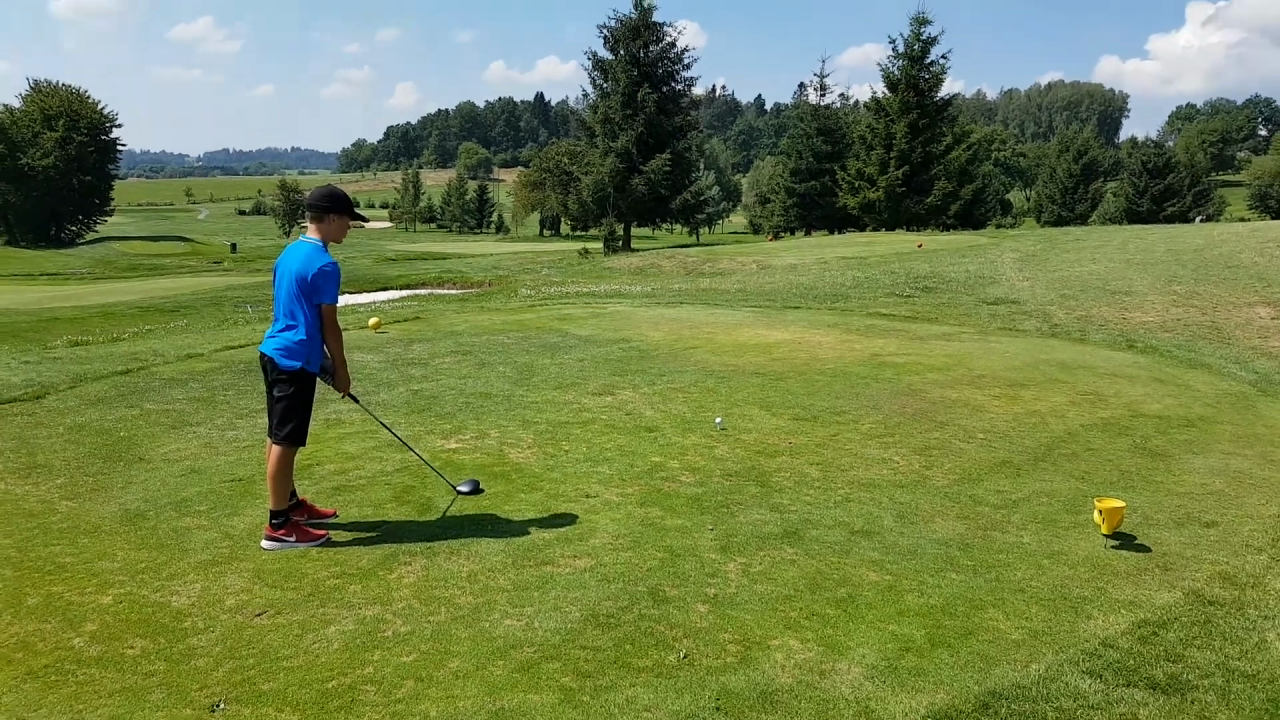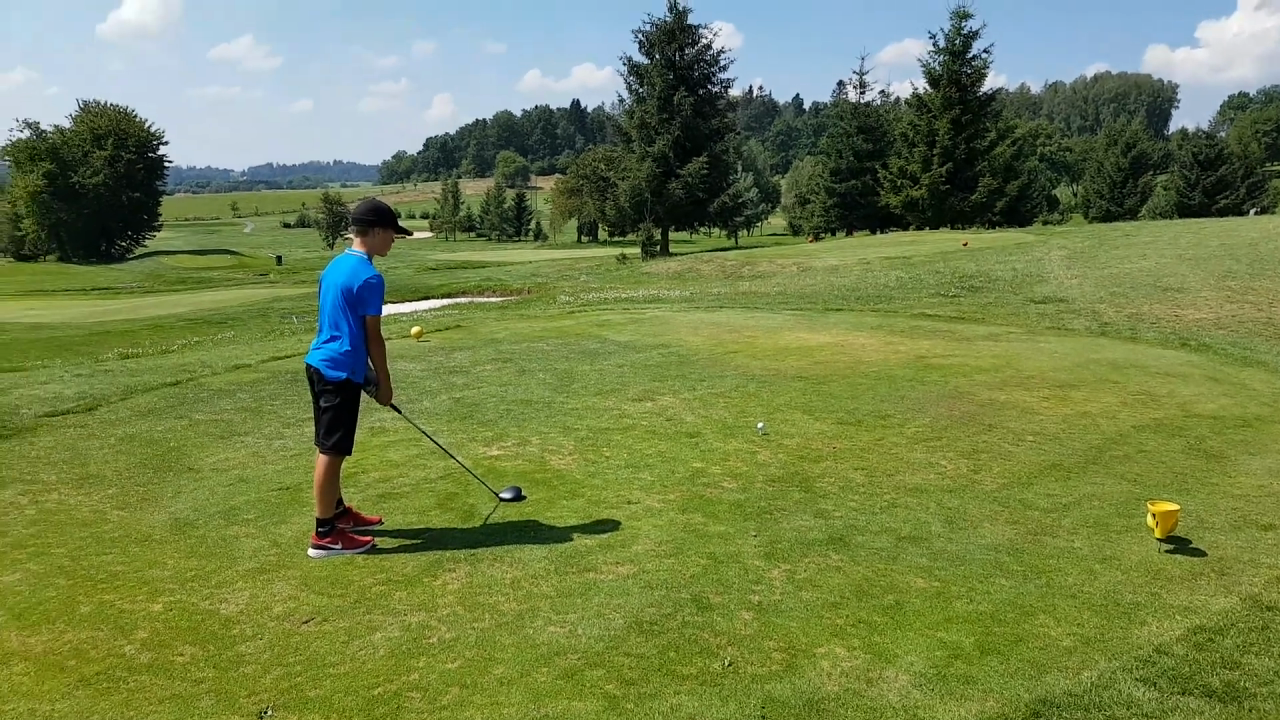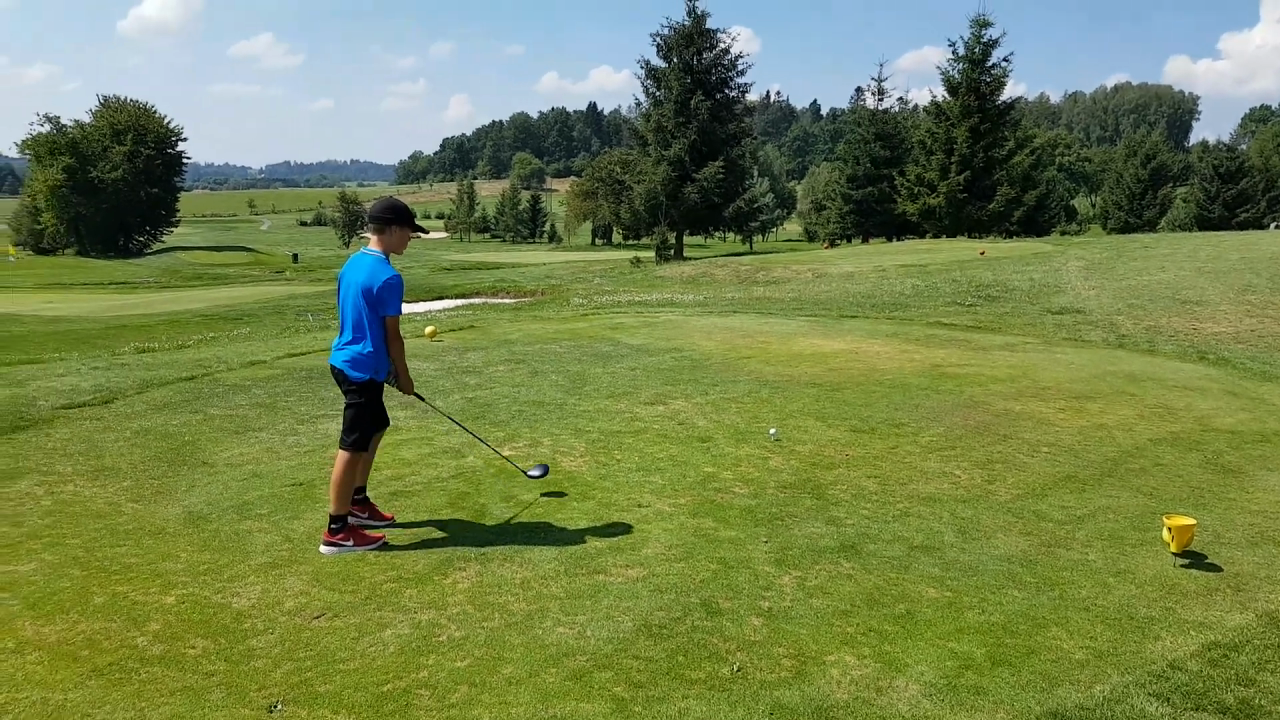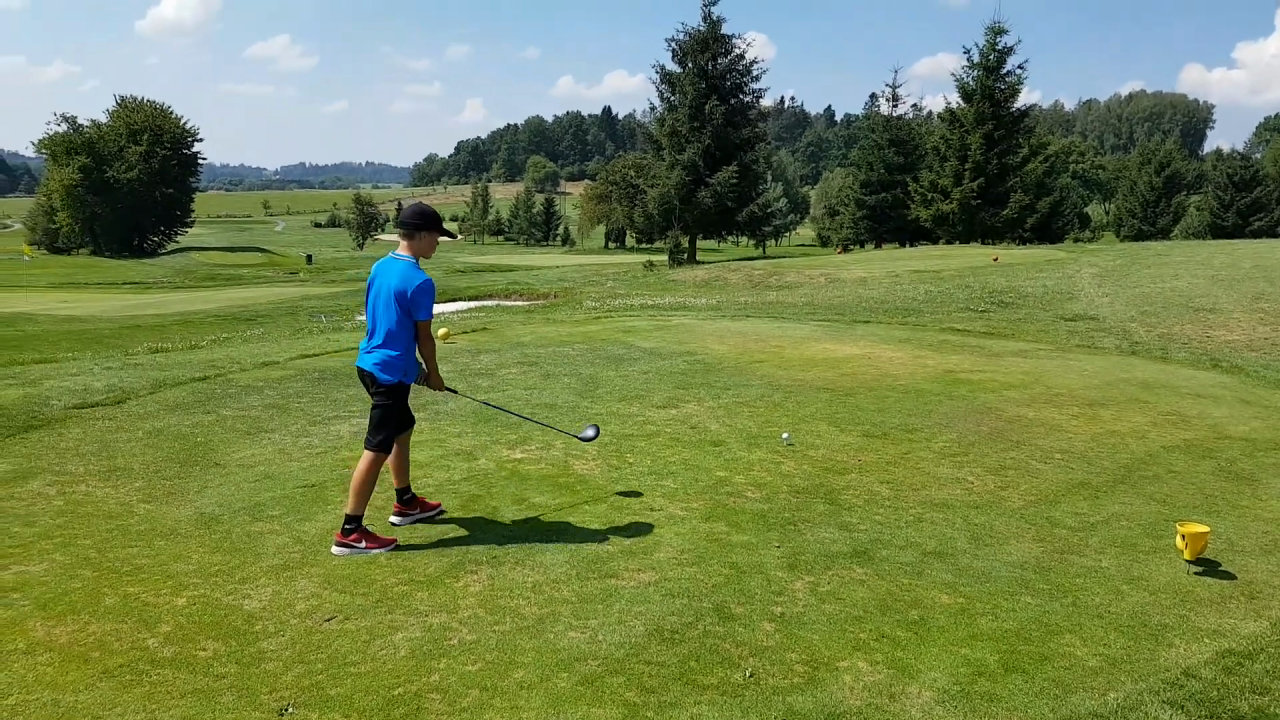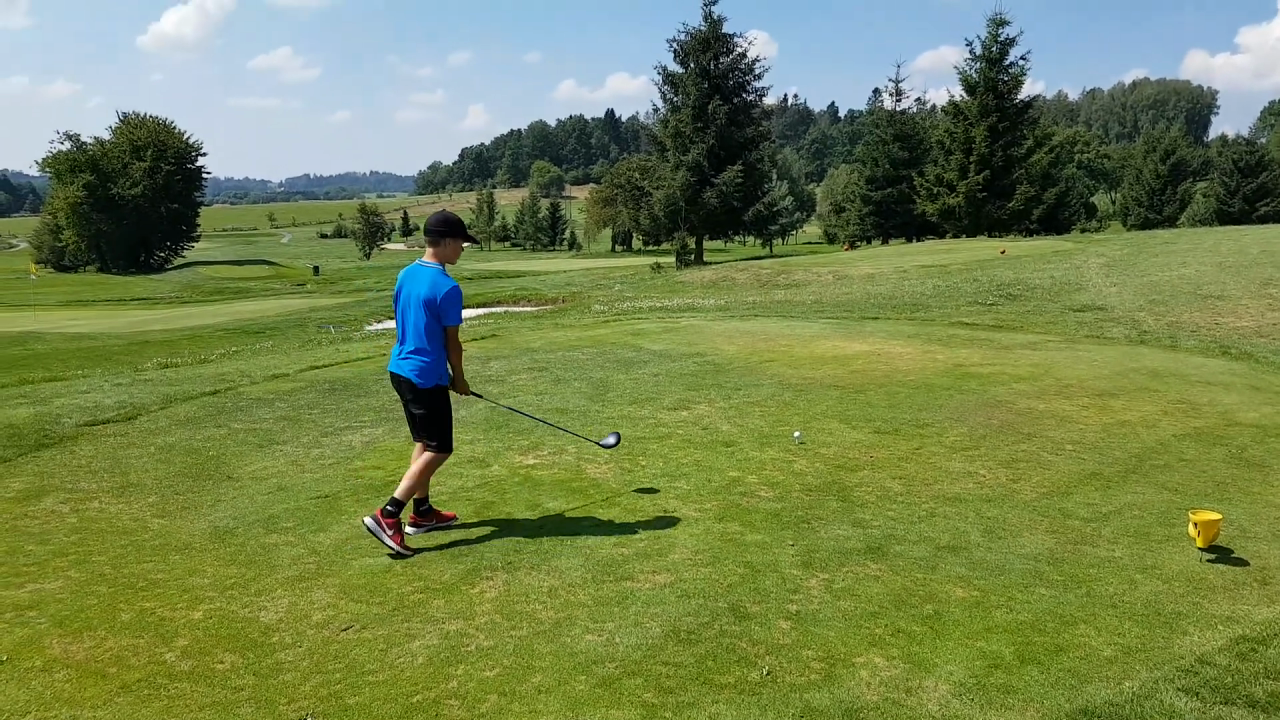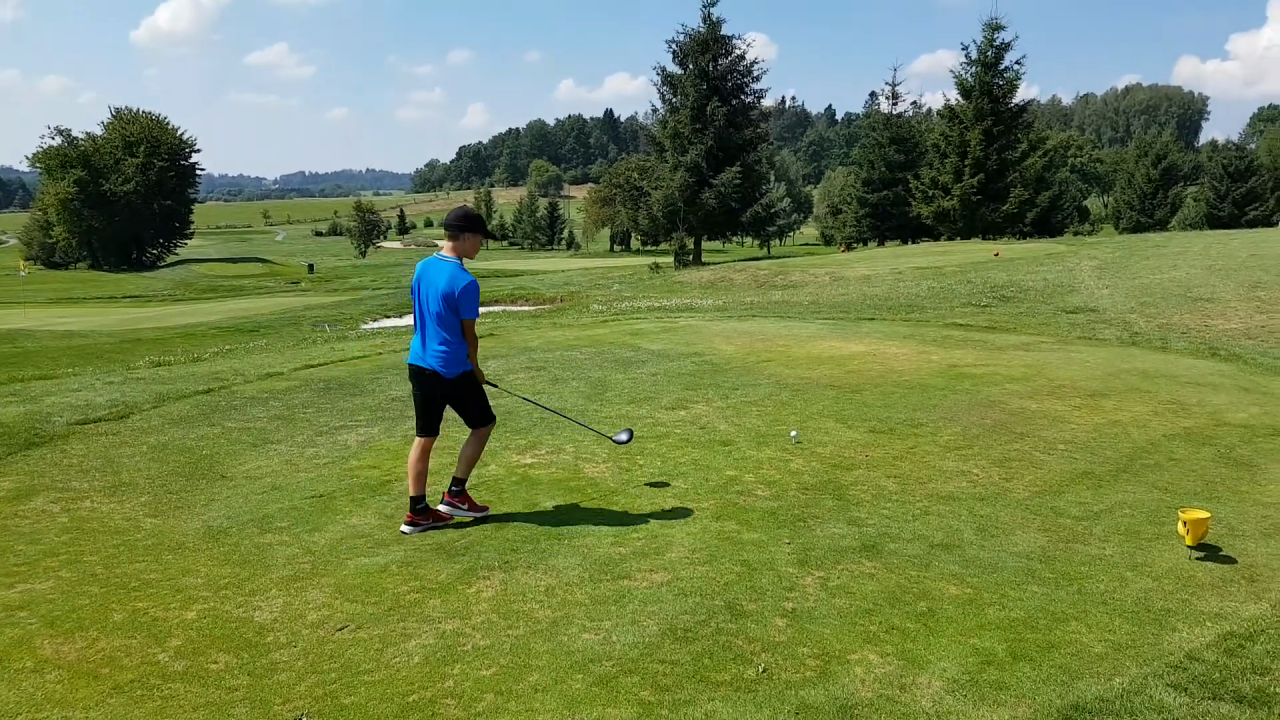
dt=0.2s
person 1, frame 1
left shoulder: (289, 252)
right shoulder: (324, 265)
right elbow: (329, 325)
left wrist: (324, 360)
right wrist: (341, 369)
left hip: (274, 351)
right hip: (295, 360)
left knee: (279, 438)
right knee: (285, 441)
left ankle: (291, 503)
right ankle: (278, 526)
person 1, frame 2
left shoulder: (335, 265)
right shoulder: (368, 277)
right elbow: (372, 336)
left wrist: (369, 373)
right wrist: (383, 380)
left hip: (320, 363)
right hip: (340, 371)
left knee: (329, 447)
right knee: (332, 451)
left ankle: (337, 511)
right ankle: (324, 534)
person 1, frame 3
left shoulder: (351, 264)
right shoulder: (388, 277)
right elbow: (392, 334)
left wrist: (387, 369)
right wrist: (403, 375)
left hip: (343, 360)
right hip: (363, 369)
left knee: (376, 428)
right knee: (353, 448)
left ankle: (356, 502)
right ankle: (336, 530)
person 1, frame 4
left shoulder: (379, 268)
right shoulder: (419, 282)
right elbow: (423, 336)
left wrist: (416, 366)
right wrist: (433, 373)
left hip: (369, 363)
right hip: (390, 372)
left knee: (402, 430)
right knee: (378, 449)
left ankle: (406, 502)
right ankle: (350, 533)
person 1, frame 5
left shoulder: (405, 275)
right shoulder: (447, 288)
right elbow: (451, 341)
right wrist: (459, 378)
left hip: (400, 371)
right hip: (428, 377)
left knee: (424, 443)
right knee: (436, 451)
left ankle: (420, 512)
right ankle: (387, 515)
person 1, frame 6
left shoulder: (422, 268)
right shoulder: (465, 281)
right elbow: (469, 333)
right wrist: (474, 368)
left hip: (418, 363)
right hip: (451, 368)
left knee: (425, 436)
right knee: (483, 424)
left ankle: (416, 511)
right ankle: (455, 493)
